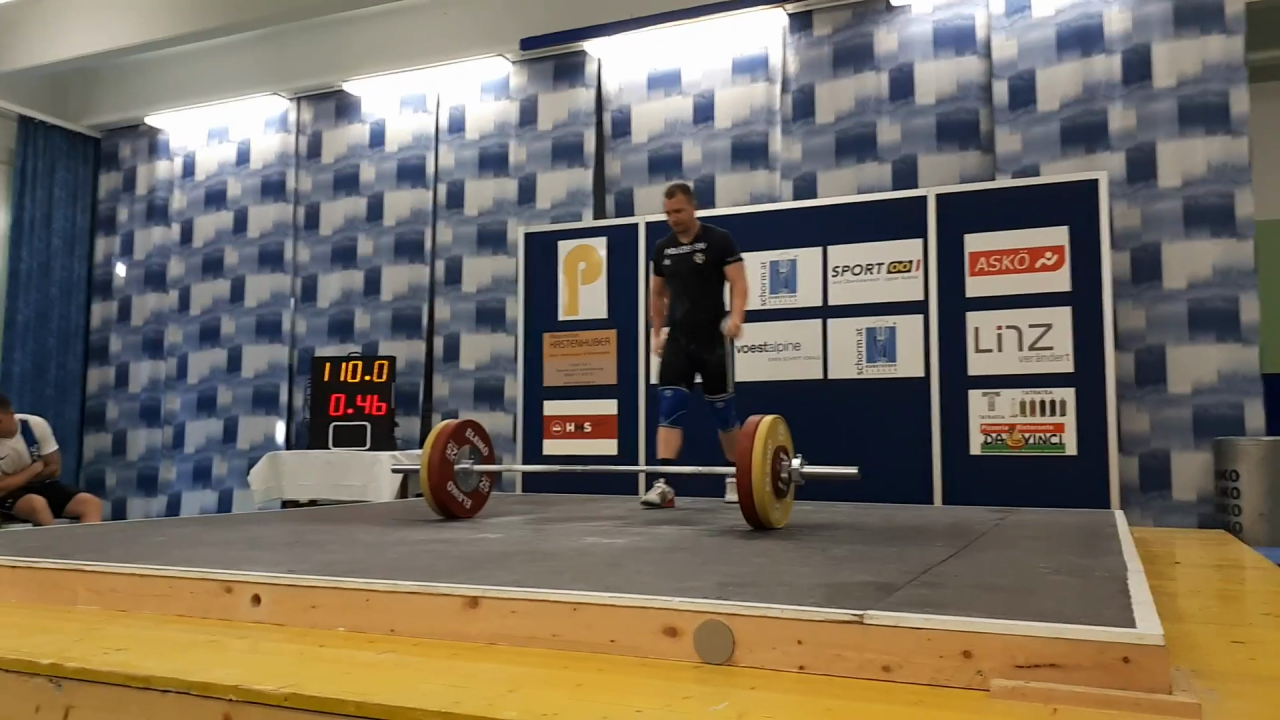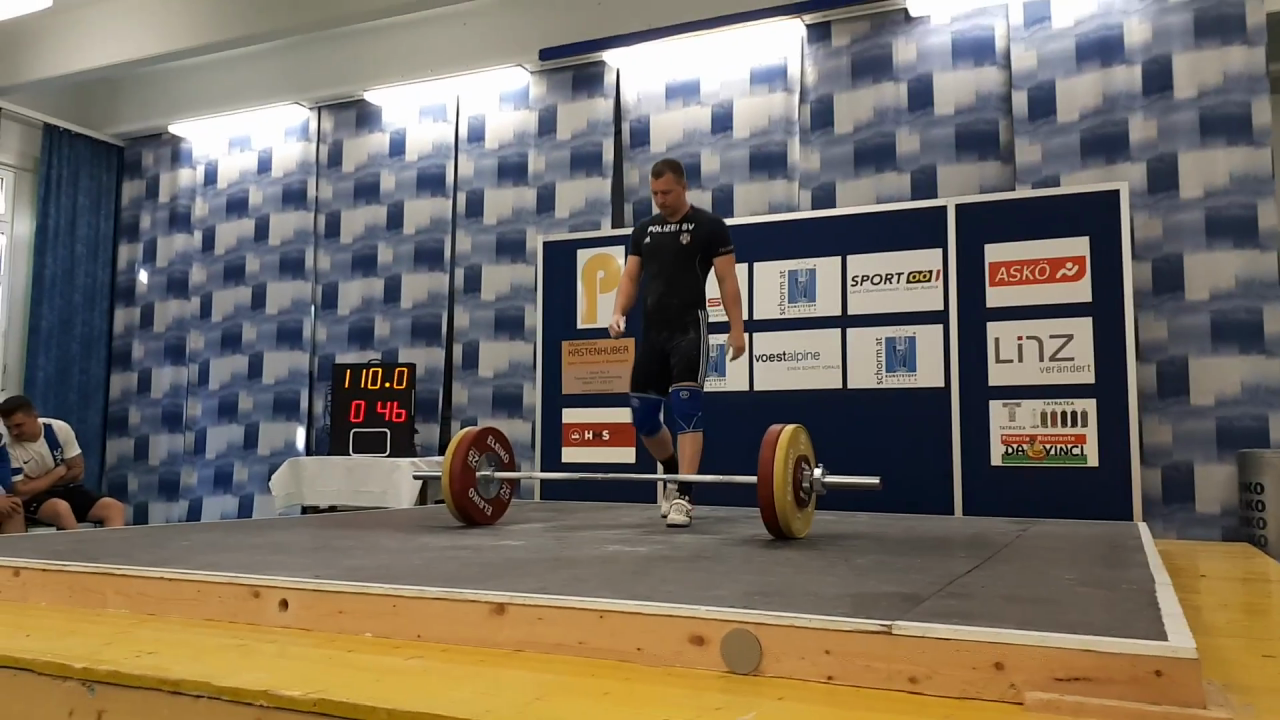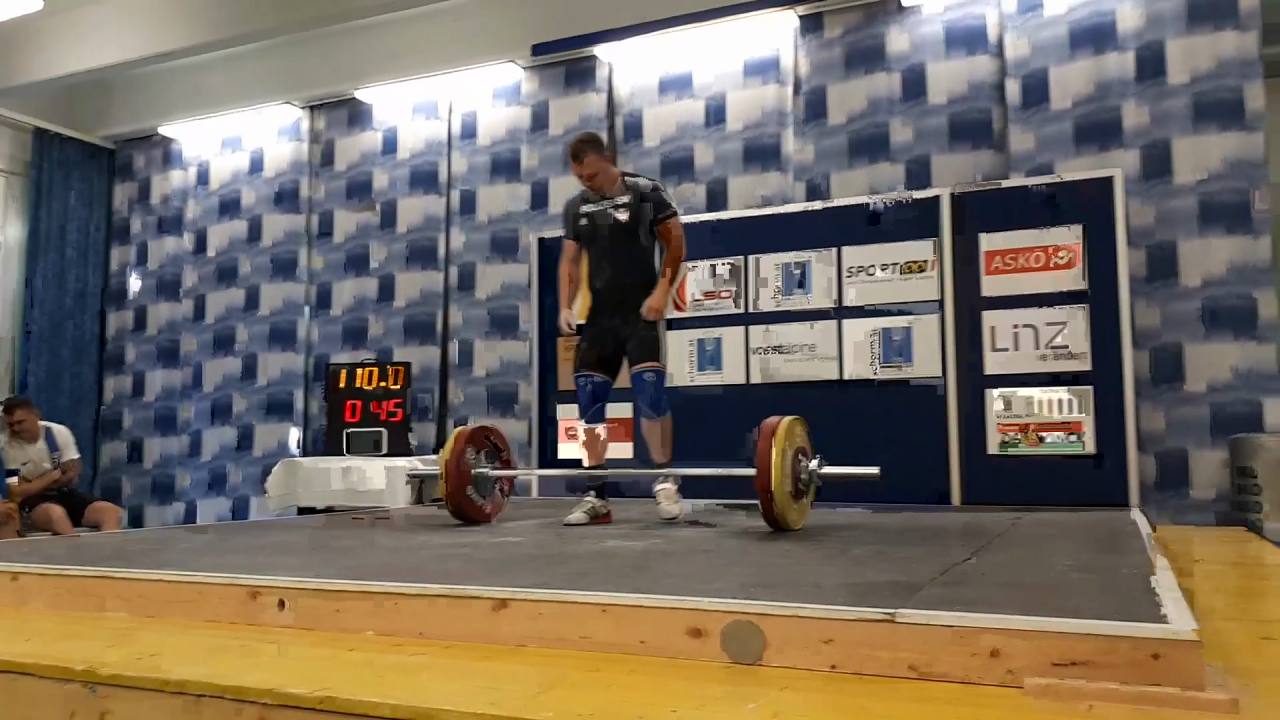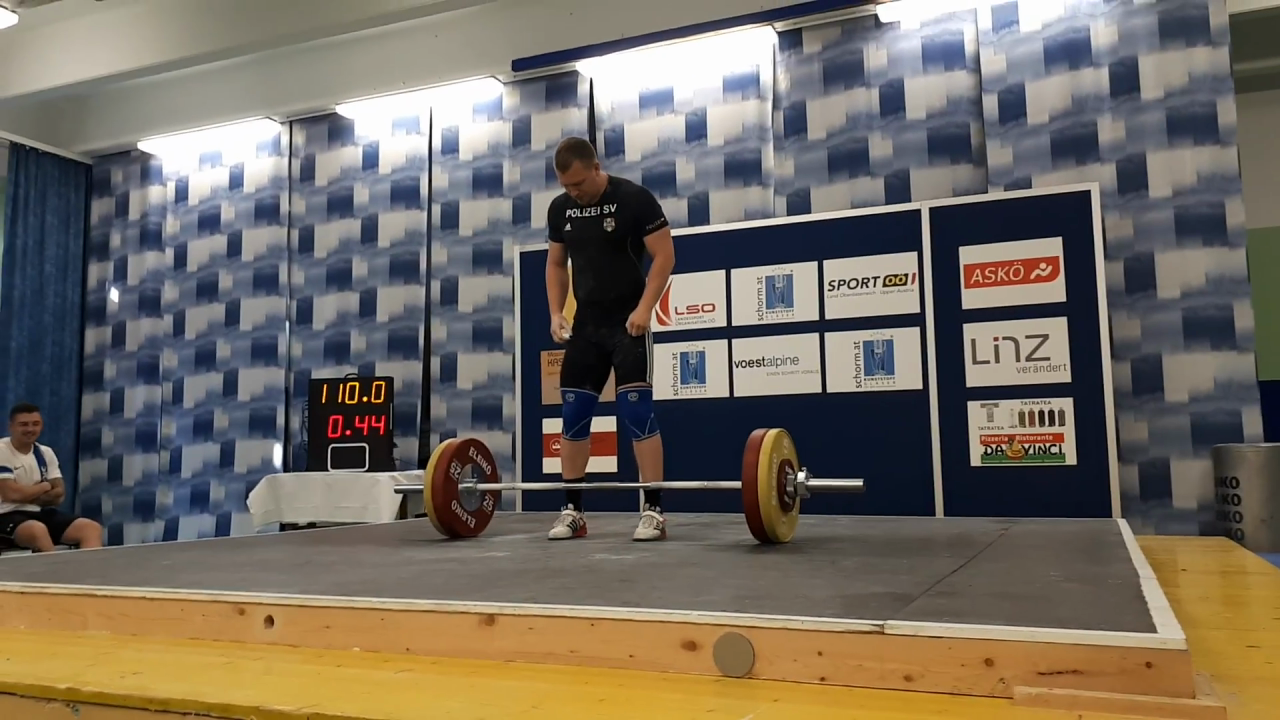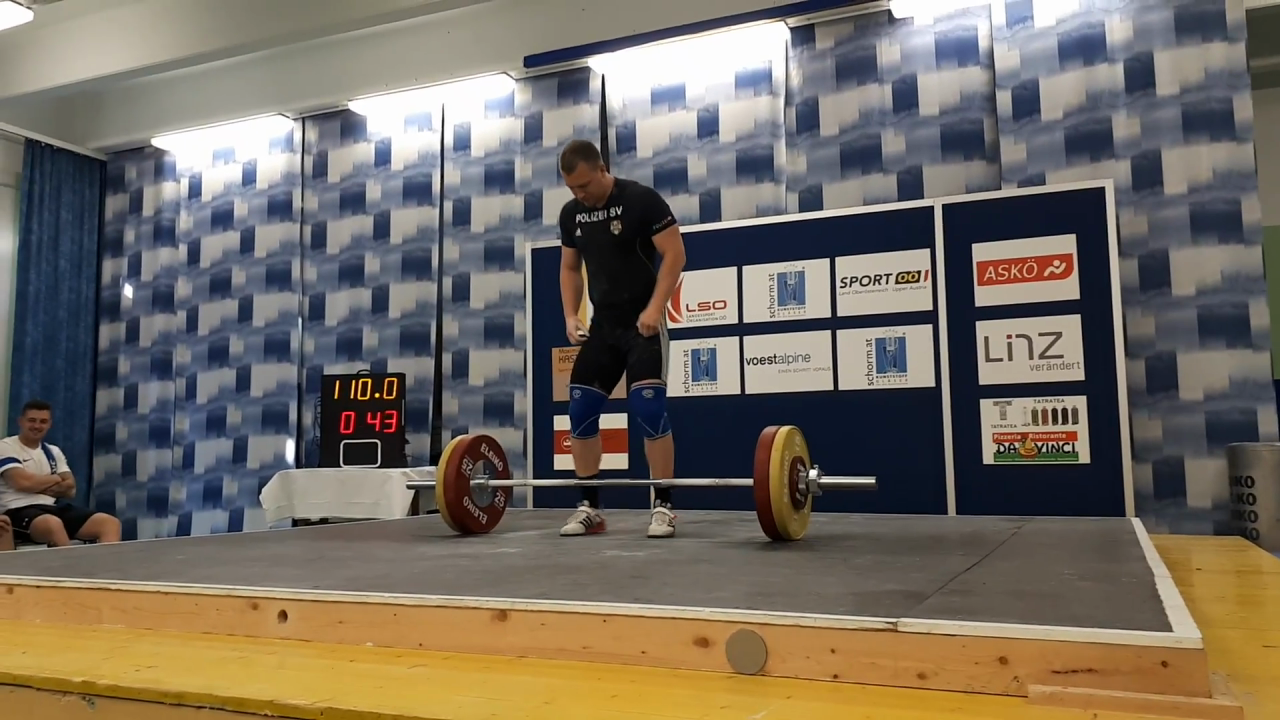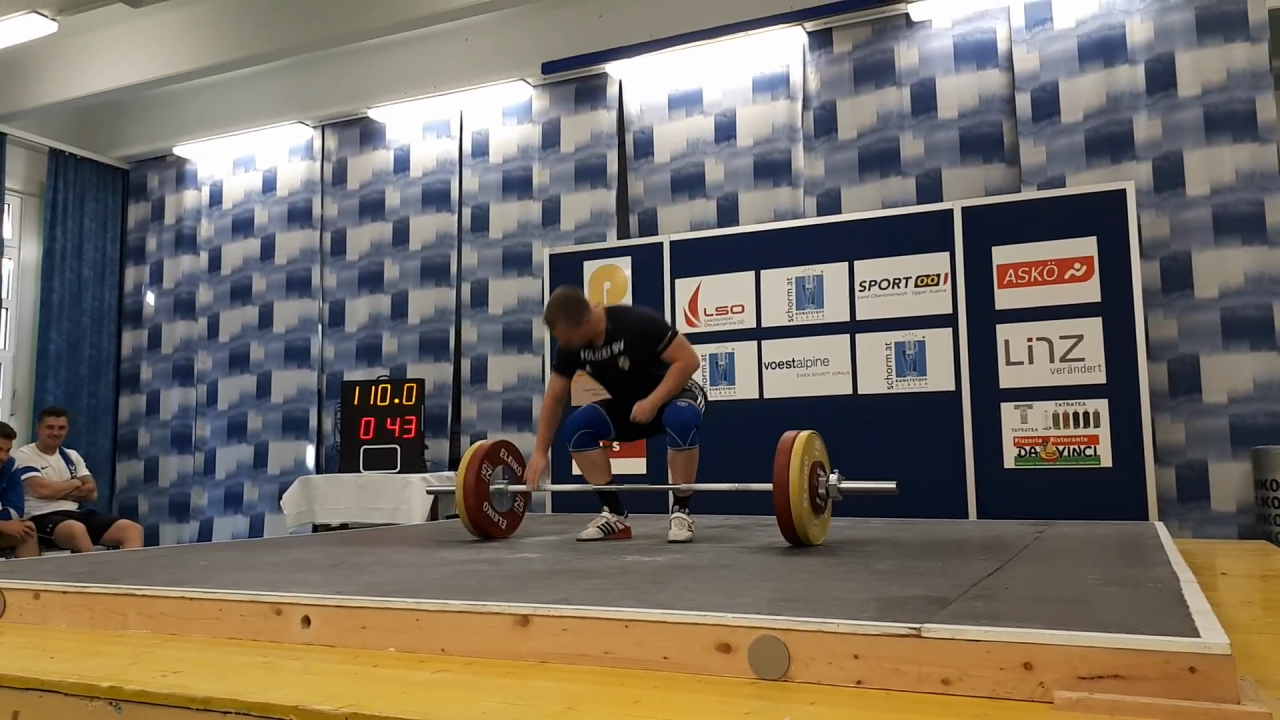
dt=0.7s
person 1, frame 1
left shoulder: (719, 240)
right shoulder: (662, 248)
left elbow: (739, 284)
right elbow: (657, 294)
left wrist: (736, 317)
right wrist: (657, 333)
left hip: (712, 337)
right hip: (677, 339)
left knee: (722, 409)
right knee: (670, 406)
left ankle: (735, 475)
right ankle: (664, 485)
person 1, frame 2
left shoulder: (709, 225)
right shoulder: (643, 229)
left elbow: (727, 279)
right elbow: (630, 277)
left wrist: (737, 329)
right wrist: (618, 313)
left hip: (688, 328)
right hip: (652, 331)
left knee: (685, 407)
right knee: (643, 415)
left ankle: (683, 496)
right ankle: (674, 475)
person 1, frame 3
left shoulder: (647, 193)
right shoulder: (575, 207)
left elbow: (674, 243)
right elbow: (569, 261)
left wrist: (662, 290)
right wrist: (565, 306)
left hip: (640, 312)
right hip: (600, 314)
left knee: (650, 392)
right knee: (588, 399)
left ankle: (664, 479)
right ankle: (596, 497)
person 1, frame 4
left shoulder: (635, 199)
right shoulder: (560, 209)
left elbow: (664, 256)
right elbow: (555, 263)
left wrist: (644, 307)
right wrist: (556, 313)
left hip: (627, 322)
right hip: (585, 325)
left knee: (635, 411)
right knee: (573, 414)
left ankle: (652, 510)
right ankle: (573, 509)
person 1, frame 5
left shoulder: (642, 200)
right shoulder: (571, 214)
left elbow: (674, 255)
right elbow: (570, 268)
left wrist: (655, 309)
right wrist: (571, 316)
left hip: (642, 323)
right hip: (602, 326)
left knee: (648, 408)
right knee: (581, 411)
left ankle: (664, 506)
right ankle: (589, 506)
person 1, frame 6
left shoulder: (637, 324)
right shoulder: (569, 347)
left elbow: (688, 360)
right elbow: (554, 399)
left wrist: (652, 403)
right wrist: (540, 453)
left hip: (673, 397)
right hip: (629, 407)
left knee: (682, 417)
right knee: (577, 428)
left ankle: (681, 513)
right ankle: (615, 515)
